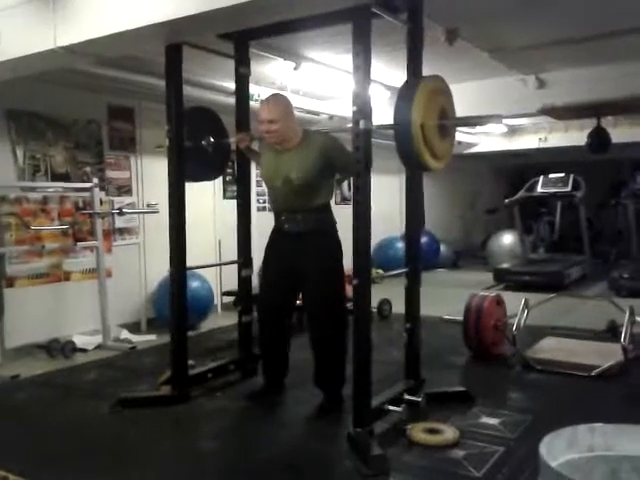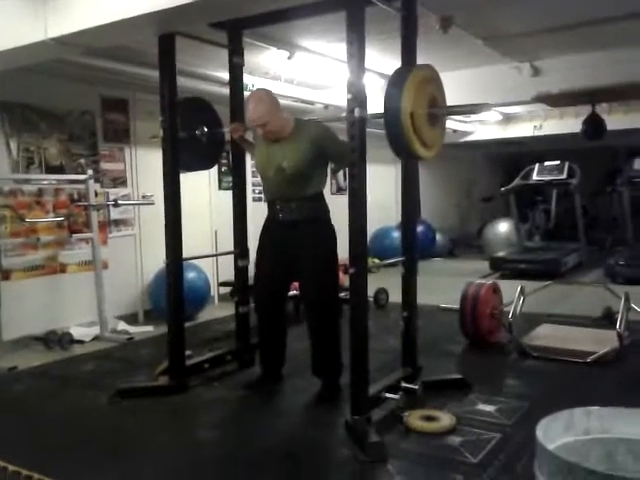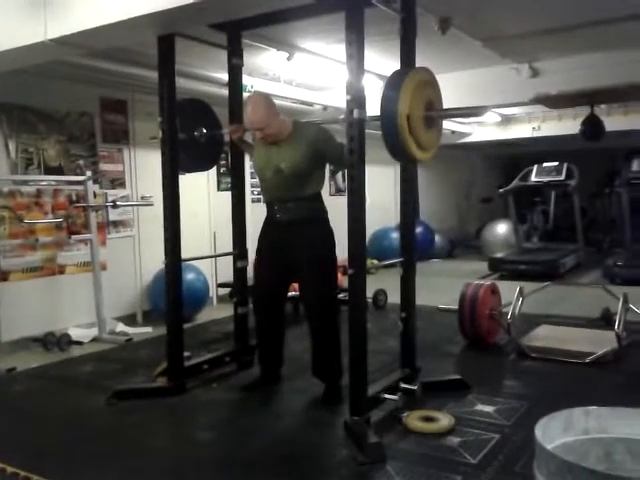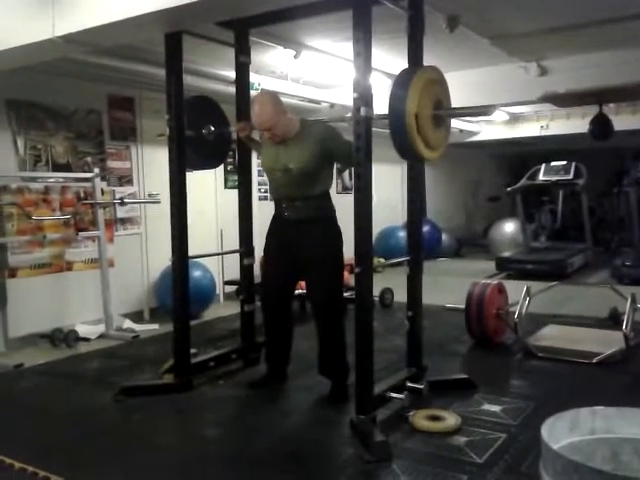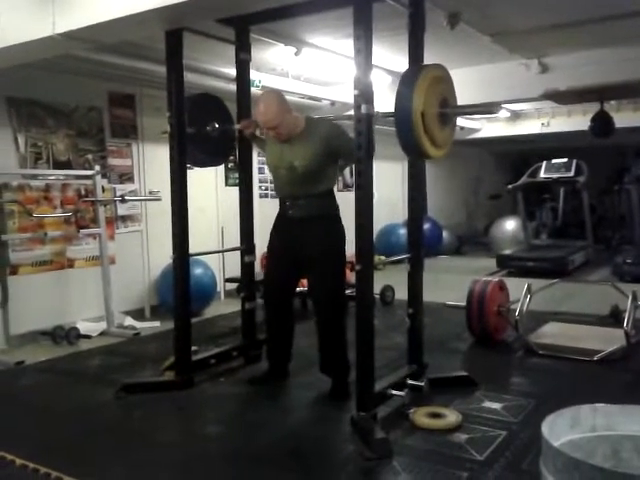
dt=0.3s
person 1, frame 1
left shoulder: (322, 144)
right shoulder: (267, 147)
left elbow: (355, 170)
right wrist: (247, 150)
left hip: (317, 236)
right hip: (281, 235)
left knee: (324, 318)
right knee: (269, 311)
left ankle: (332, 391)
right ankle: (273, 381)
person 1, frame 2
left shoulder: (314, 134)
right shoulder: (260, 137)
left elbow: (348, 159)
right wrist: (241, 141)
left hip: (311, 224)
right hip: (275, 225)
left knee: (320, 305)
right knee: (266, 300)
left ankle: (330, 378)
right ankle: (271, 370)
person 1, frame 3
left shoulder: (311, 135)
right shoulder: (259, 140)
left elbow: (346, 161)
right wrist: (240, 142)
left hip: (310, 225)
right hip: (274, 225)
left knee: (320, 306)
right knee: (264, 301)
left ankle: (331, 379)
right ankle: (269, 371)
person 1, frame 4
left shoulder: (320, 134)
right shoulder: (267, 138)
left elbow: (354, 158)
right wrist: (247, 139)
left hip: (317, 223)
right hip: (282, 223)
left knee: (326, 304)
right knee: (272, 299)
left ankle: (338, 378)
right ankle: (276, 369)
person 1, frame 5
left shoulder: (325, 132)
right shoulder: (271, 136)
left elbow: (358, 154)
right wrist: (251, 137)
left hip: (321, 221)
right hip: (286, 220)
left knee: (327, 302)
right knee: (274, 296)
left ankle: (339, 375)
right ankle: (277, 365)
